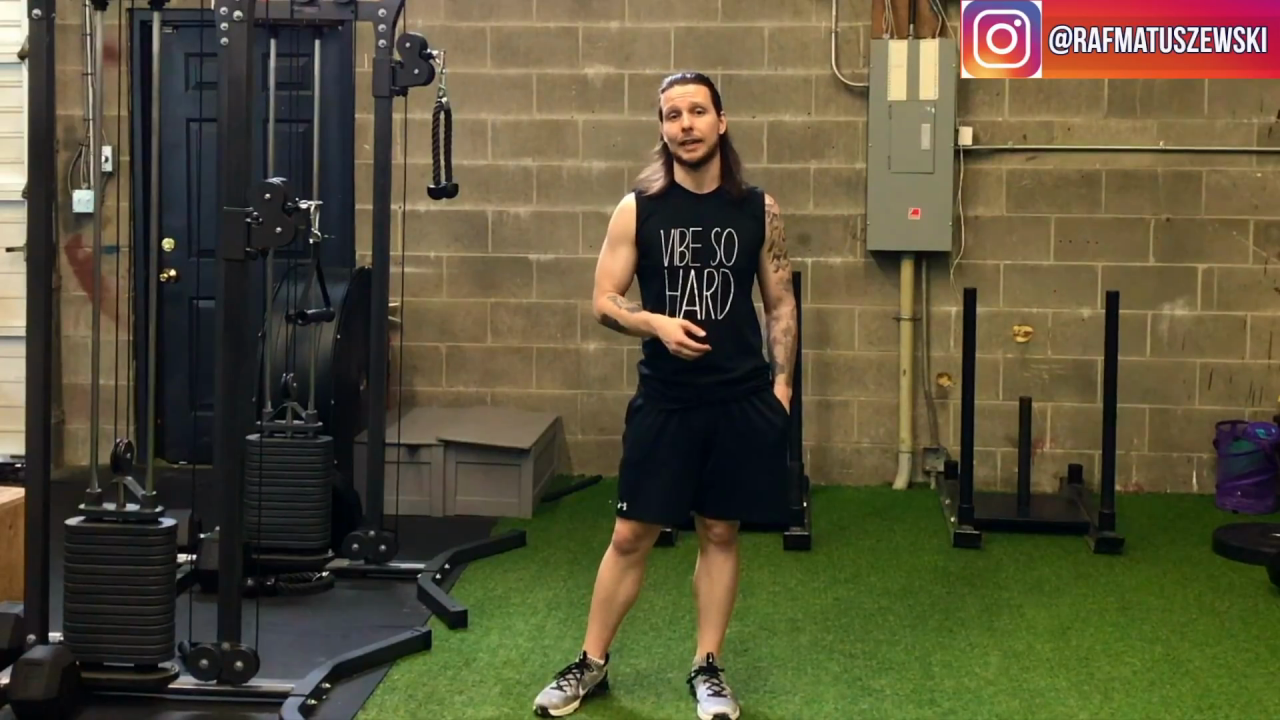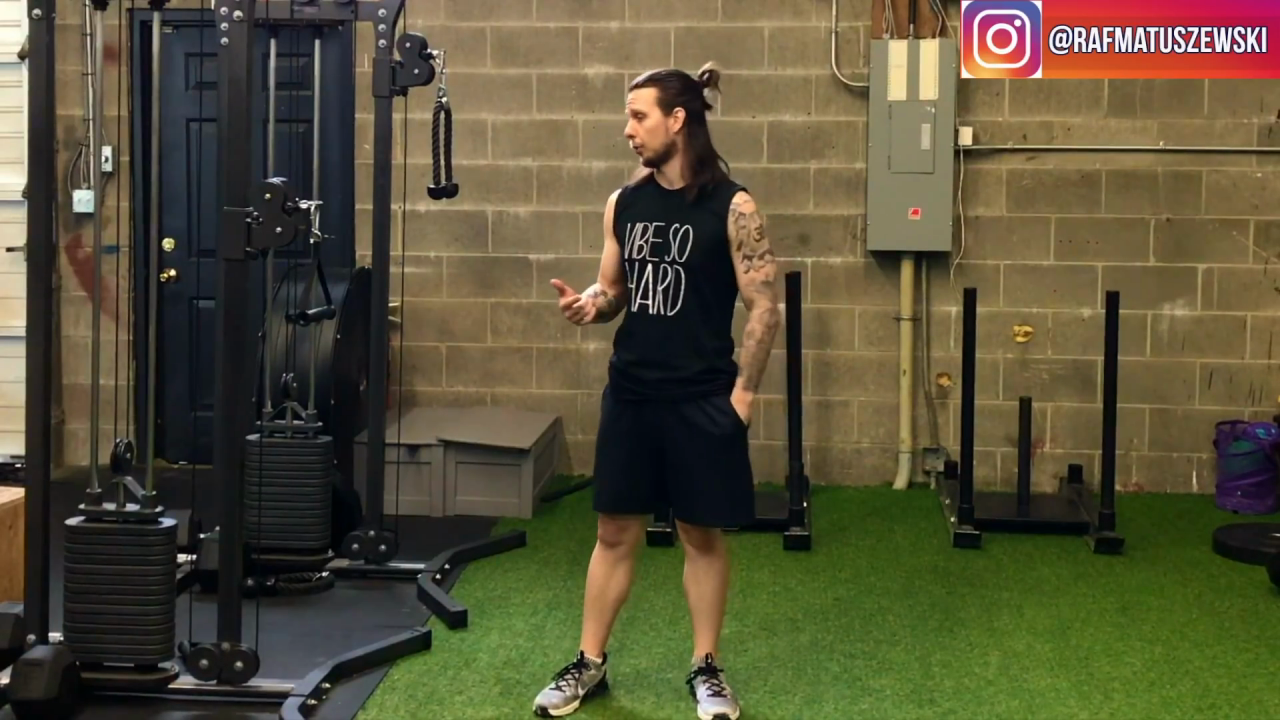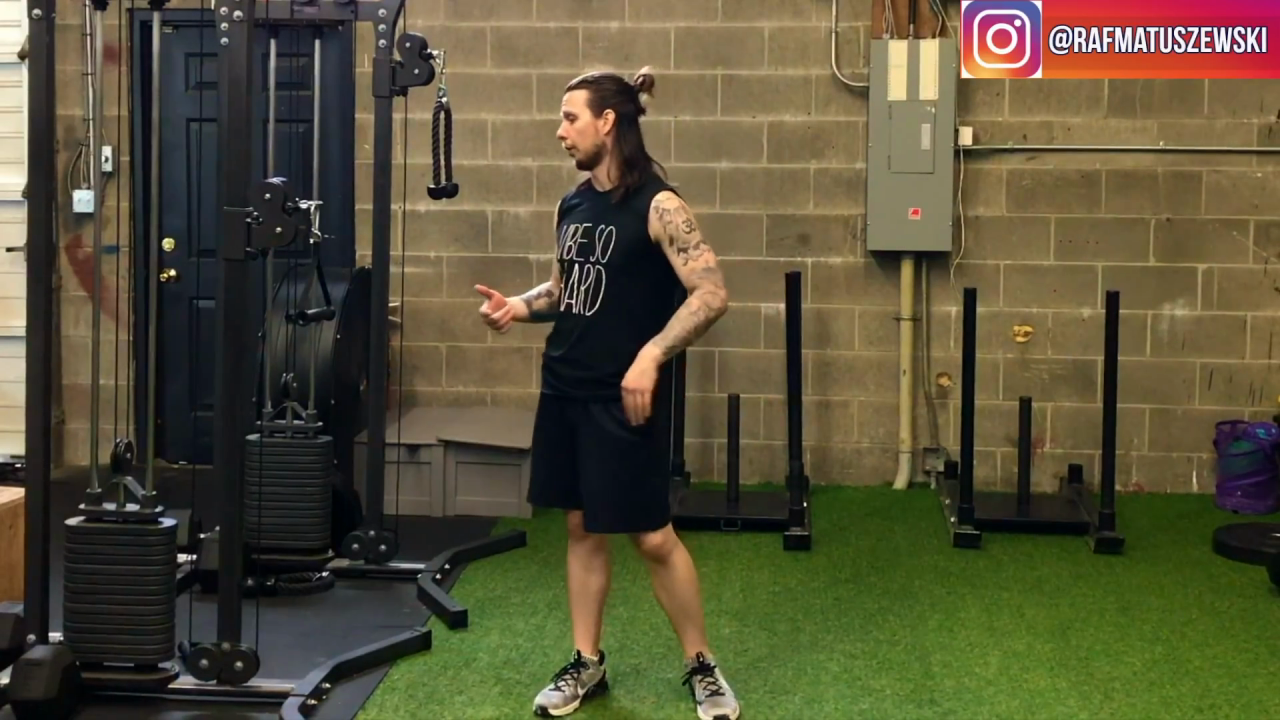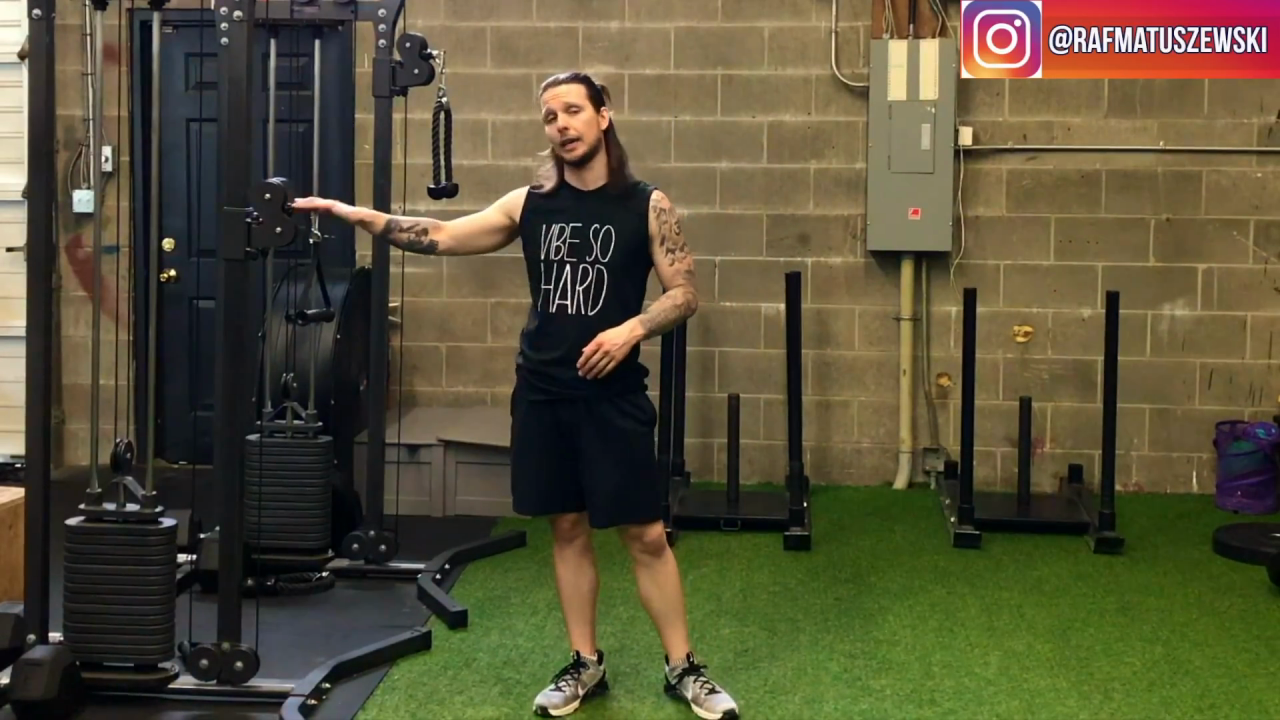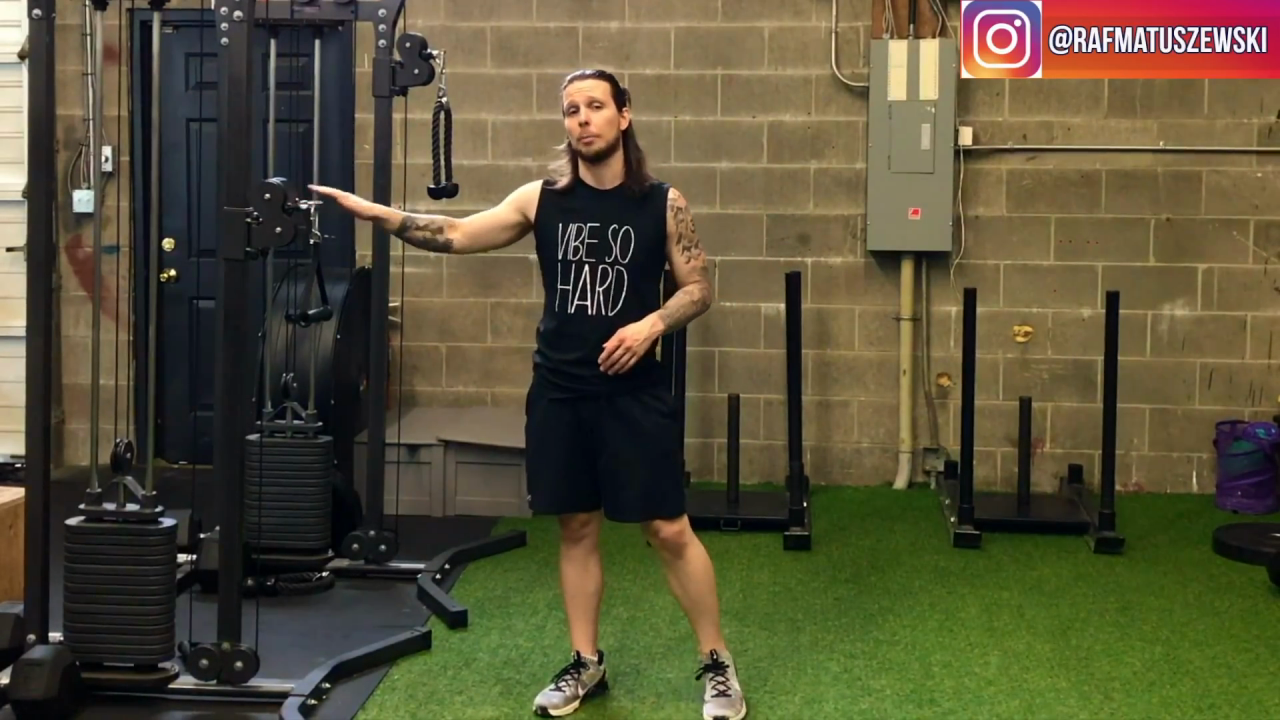
dt=0.7s
person 1, frame 1
left shoulder: (759, 210)
right shoulder: (637, 209)
left elbow: (781, 303)
right elbow: (604, 300)
left wrist: (781, 382)
right wrist: (658, 323)
left hip: (741, 398)
right hip: (664, 398)
left knee: (720, 532)
right knee: (631, 534)
left ankle: (707, 668)
right ankle: (590, 663)
person 1, frame 2
left shoulder: (732, 206)
right shoulder: (624, 203)
left elbow: (763, 305)
left wrist: (743, 389)
right wrist: (588, 304)
left hip: (701, 398)
right hip: (629, 394)
left knee: (701, 534)
right knee: (615, 529)
left ankle: (705, 667)
right ankle: (589, 663)
person 1, frame 3
left shoulder: (660, 206)
right shoulder: (571, 206)
left elbow: (712, 294)
left wrist: (653, 355)
right wrist: (516, 307)
left hip: (619, 397)
right hip: (563, 391)
left knee: (651, 536)
right knee: (581, 526)
left ankle: (701, 666)
right ankle: (586, 663)
person 1, frame 4
left shoulder: (647, 205)
right shoulder: (528, 203)
left elbow: (684, 293)
right elbow: (442, 237)
left wrist: (631, 329)
right wrist: (359, 215)
left hip: (613, 394)
right hip: (541, 393)
left knee: (645, 533)
right knee: (567, 527)
left ankle: (682, 666)
right ankle: (585, 663)
person 1, frame 5
left shoulder: (663, 203)
right shoulder: (541, 198)
left elbow: (698, 288)
right elbow: (459, 235)
left wrist: (652, 323)
right wrist: (376, 211)
left hip: (635, 393)
right hip: (559, 391)
left knee: (669, 529)
right knee: (576, 527)
left ankle: (716, 662)
right ankle: (585, 663)
